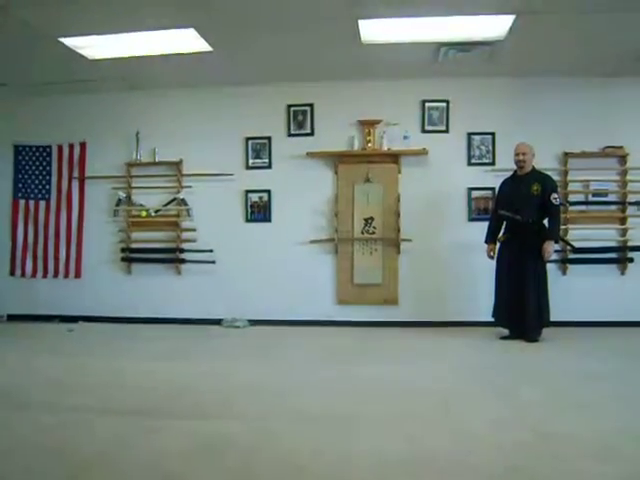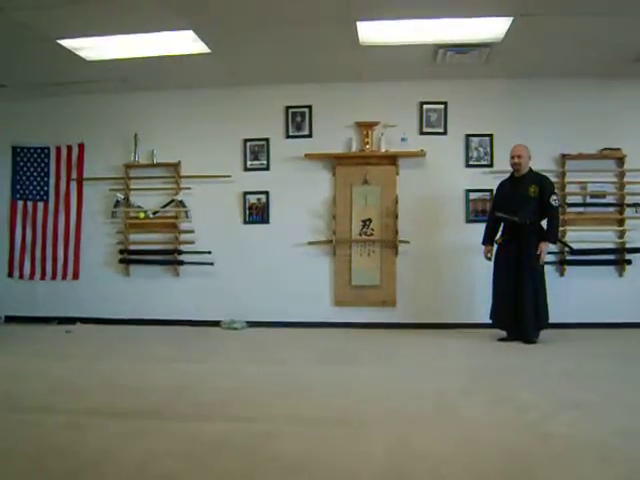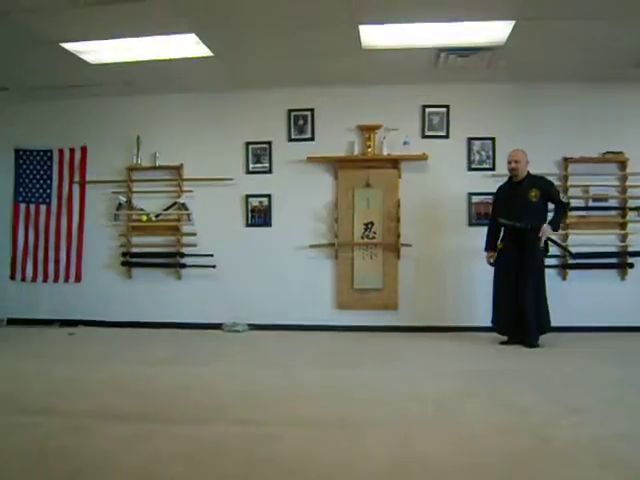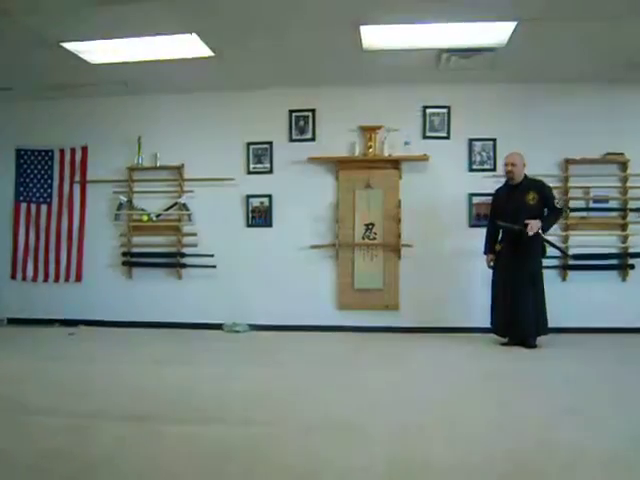
dt=0.3s
person 1, frame 1
left shoulder: (545, 181)
right shoulder: (507, 183)
left elbow: (554, 212)
right elbow: (497, 213)
left wrist: (551, 239)
right wrist: (491, 240)
left hip: (534, 239)
right hip: (510, 239)
left knee: (533, 285)
right knee: (508, 284)
left ankle: (533, 330)
right ankle: (515, 328)
person 1, frame 2
left shoulder: (542, 182)
right shoulder: (504, 185)
left elbow: (553, 214)
right elbow: (494, 215)
left wrist: (548, 240)
right wrist: (488, 242)
left hip: (531, 240)
right hip: (508, 240)
left knee: (530, 286)
right knee: (505, 286)
left ankle: (531, 331)
right ankle: (512, 330)
person 1, frame 3
left shoulder: (541, 184)
right shoulder: (503, 190)
left elbow: (563, 205)
right elbow: (494, 221)
left wrist: (551, 225)
right wrist: (490, 248)
left hip: (532, 244)
right hip: (508, 244)
left knee: (531, 290)
right knee: (506, 289)
left ankle: (532, 335)
right ankle: (513, 333)
person 1, frame 4
left shoulder: (538, 188)
right shoulder: (500, 193)
left elbow: (557, 210)
right elbow: (493, 224)
left wrist: (541, 223)
right wrist: (490, 251)
left hip: (530, 247)
right hip: (506, 247)
left knee: (529, 290)
right knee: (504, 292)
left ankle: (530, 336)
right ankle: (513, 335)
